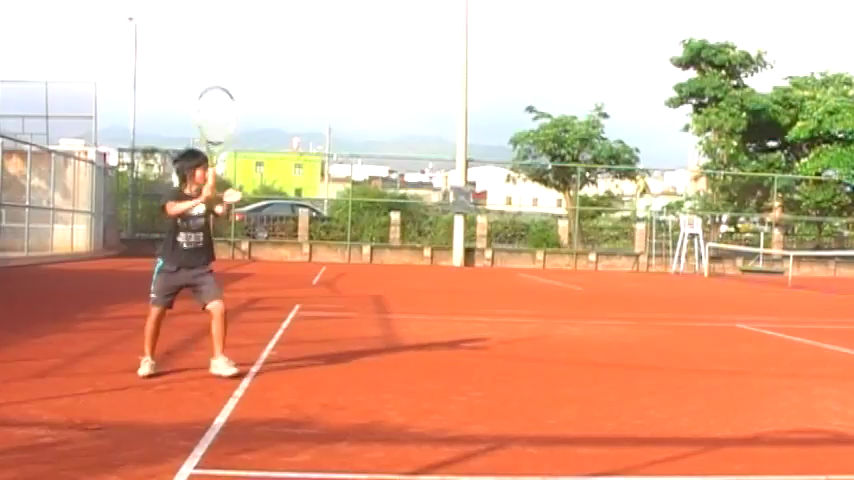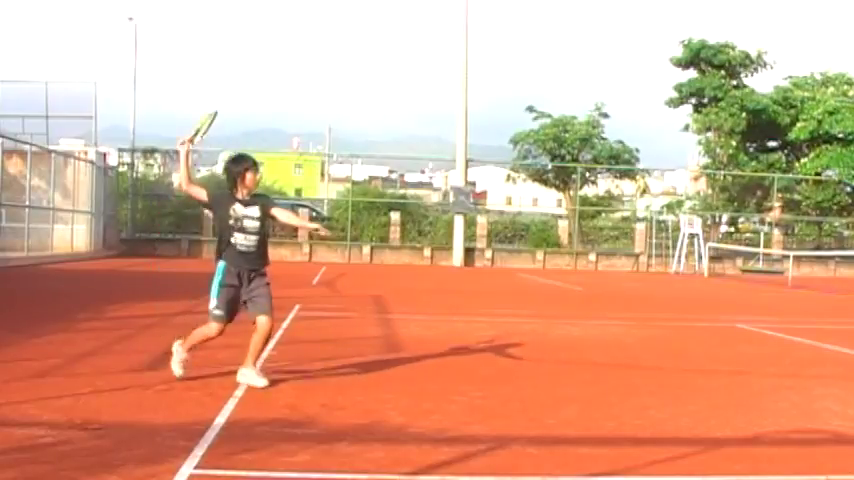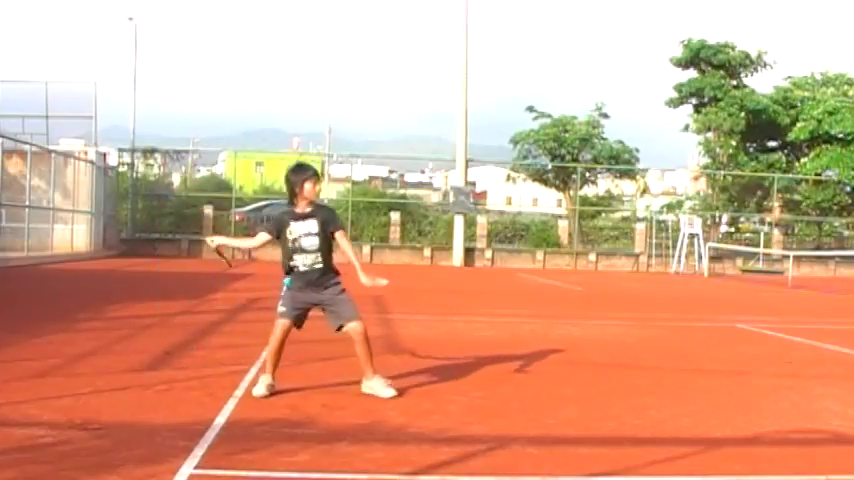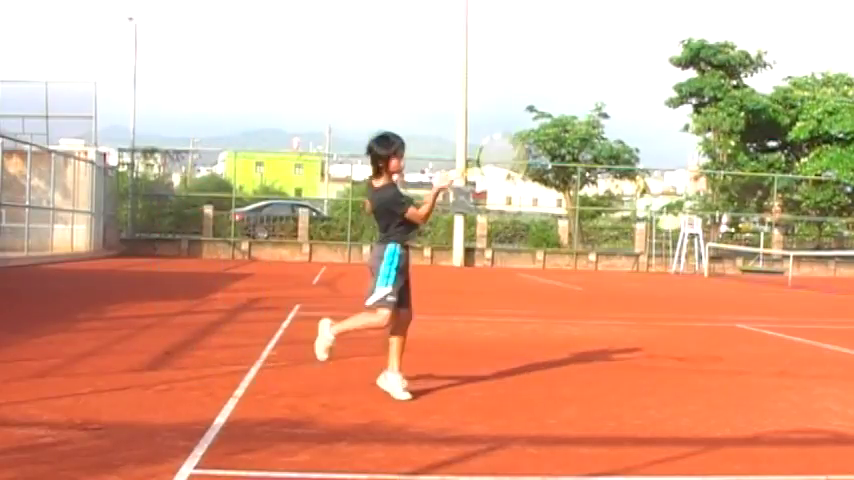
dt=0.3s
person 1, frame 1
left shoulder: (207, 197)
right shoulder: (173, 196)
left elbow: (222, 210)
right elbow: (172, 210)
left wrist: (227, 201)
right wrist: (201, 198)
left hip: (199, 267)
right hip: (170, 266)
left knee: (218, 308)
right knee: (155, 313)
left ankle: (219, 360)
right ankle: (148, 359)
person 1, frame 2
left shoulder: (262, 201)
right shoulder: (222, 199)
left elbow: (283, 215)
right elbow: (186, 186)
left wrist: (311, 225)
right wrist: (184, 155)
left hip: (256, 274)
right hip: (228, 272)
left knee: (265, 324)
right knee: (216, 328)
left ankle: (248, 368)
right ankle: (183, 347)
person 1, frame 3
left shoulder: (325, 214)
right shoulder: (281, 219)
left elbow: (345, 244)
right elbow: (254, 242)
left wrist: (362, 274)
right wrist: (222, 240)
left hip: (328, 284)
right hip: (298, 284)
left knee: (358, 329)
right knee: (282, 327)
left ankle: (371, 379)
right ankle: (266, 378)
person 1, frame 4
left shoulder: (376, 186)
right shoulder: (387, 197)
left elbow: (369, 205)
right elbow: (420, 217)
right wrist: (435, 191)
left hip: (395, 253)
right hip: (390, 254)
left knee: (402, 316)
right knee: (383, 317)
left ankle: (392, 373)
right ankle: (332, 329)
